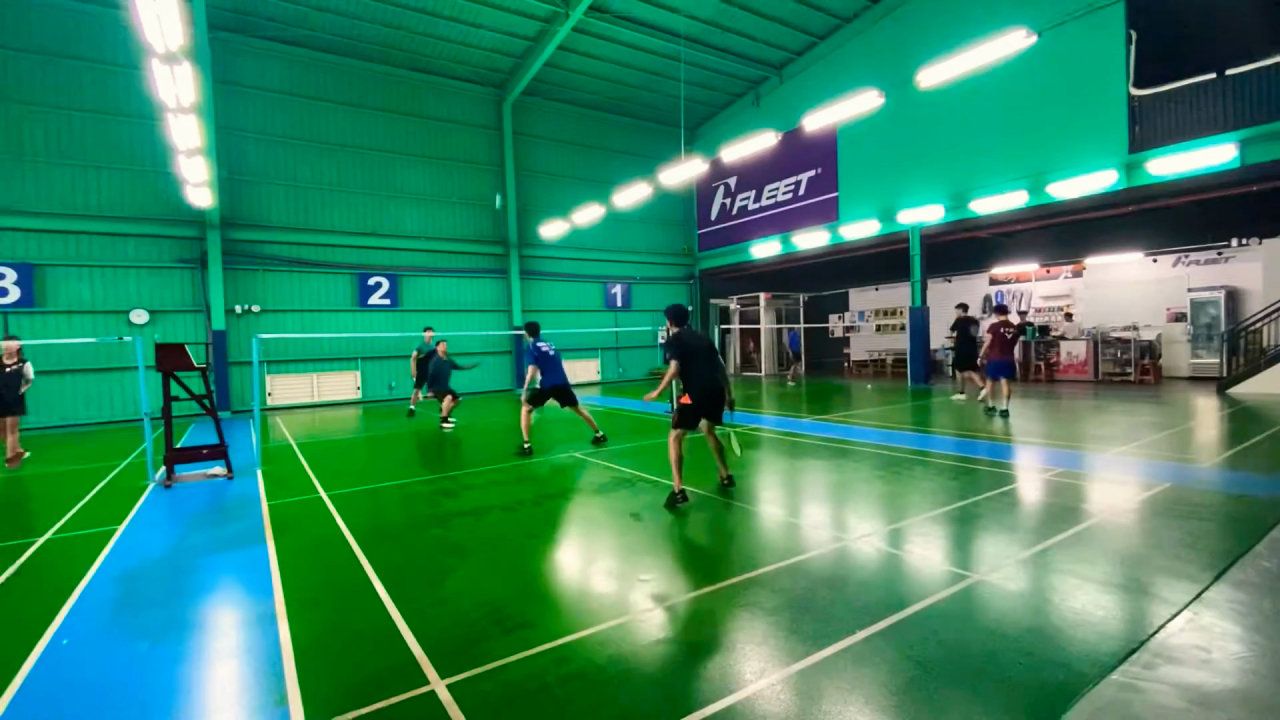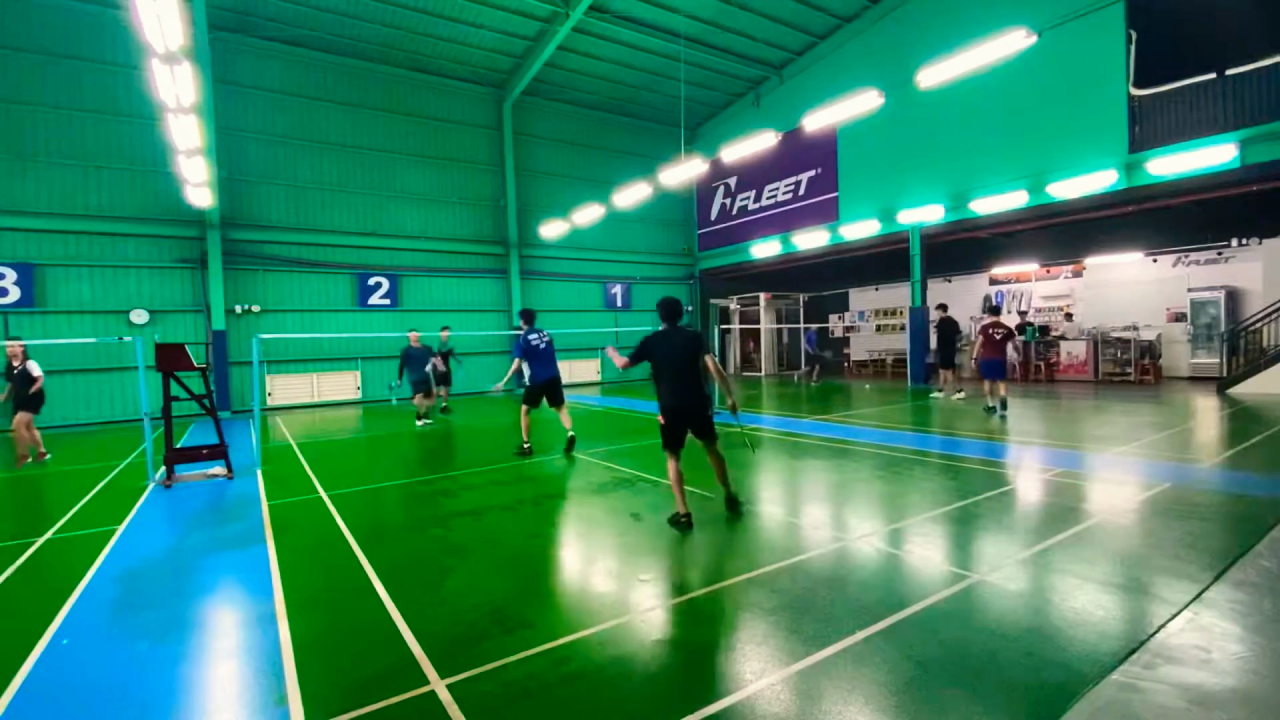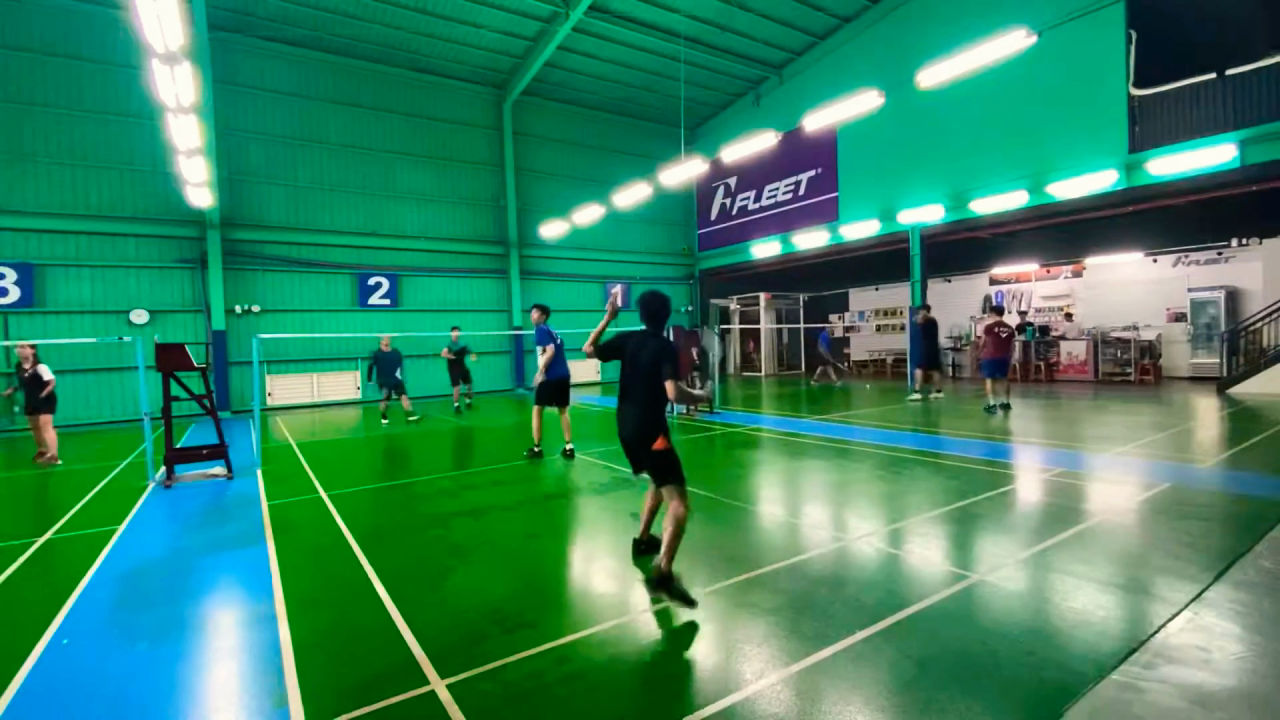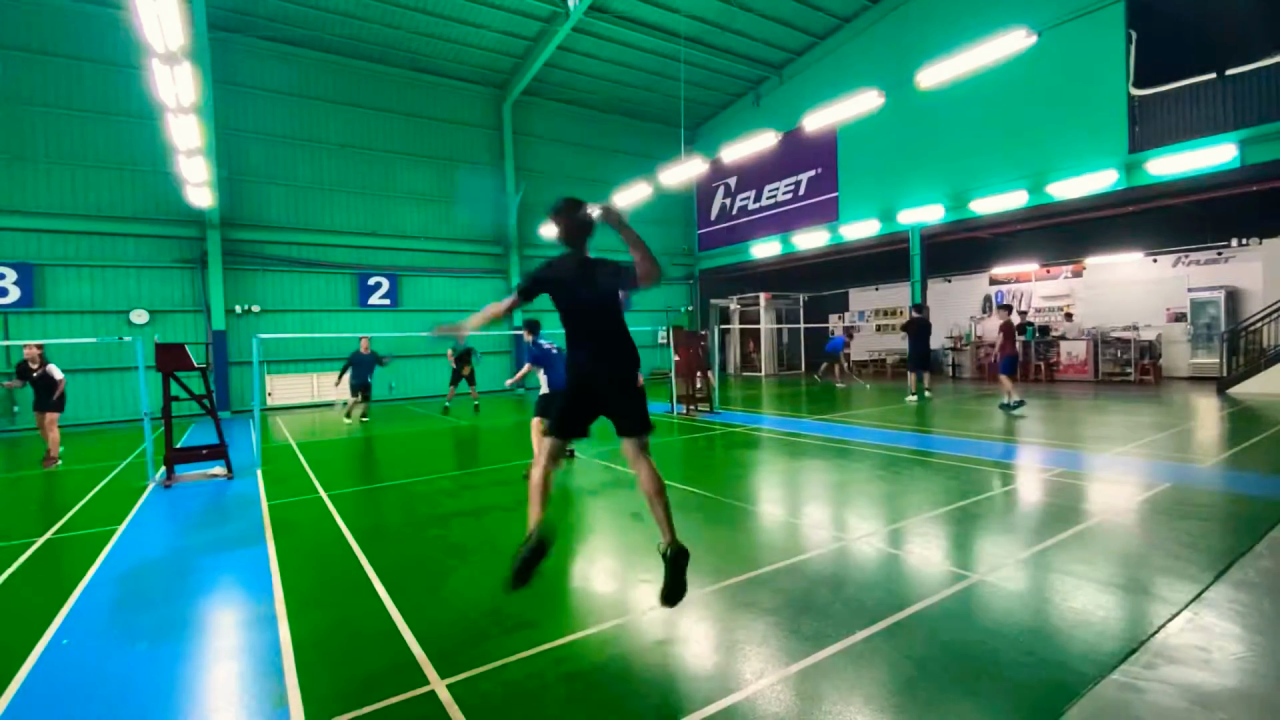
dt=0.4s
person 1, frame 1
left shoulder: (673, 341)
right shoulder: (702, 338)
left elbow: (674, 368)
right elbow: (721, 367)
left wrist: (658, 391)
right wrist: (729, 394)
left hip: (695, 393)
right hip: (715, 391)
left knee: (675, 438)
right knee: (709, 431)
left ankle: (678, 490)
right ankle: (726, 476)
person 1, frame 2
left shoulder: (652, 341)
right shoulder: (694, 337)
left elbow: (623, 364)
right elbow: (712, 366)
left wrist: (612, 354)
right wrist: (729, 396)
left hip: (670, 407)
right hip: (697, 403)
left knee: (673, 460)
right knee: (712, 449)
left ankle: (683, 513)
right ankle: (729, 495)
person 1, frame 3
left shoulder: (628, 340)
right shoulder: (666, 348)
left elbow: (588, 349)
right elbow: (674, 393)
left wrist: (608, 317)
right wrist: (699, 395)
left hip: (625, 429)
right hip: (649, 430)
left knee: (660, 479)
right knee: (679, 503)
left ankle: (642, 538)
right ankle: (662, 572)
person 1, frame 4
left shoulder: (549, 271)
right shoulder: (605, 269)
left elbow: (505, 307)
right elbow: (651, 276)
left wrist: (464, 326)
right wrist: (625, 229)
left hip: (582, 378)
right hip: (623, 376)
left knee: (546, 459)
right knee: (641, 459)
right ankle: (671, 547)
